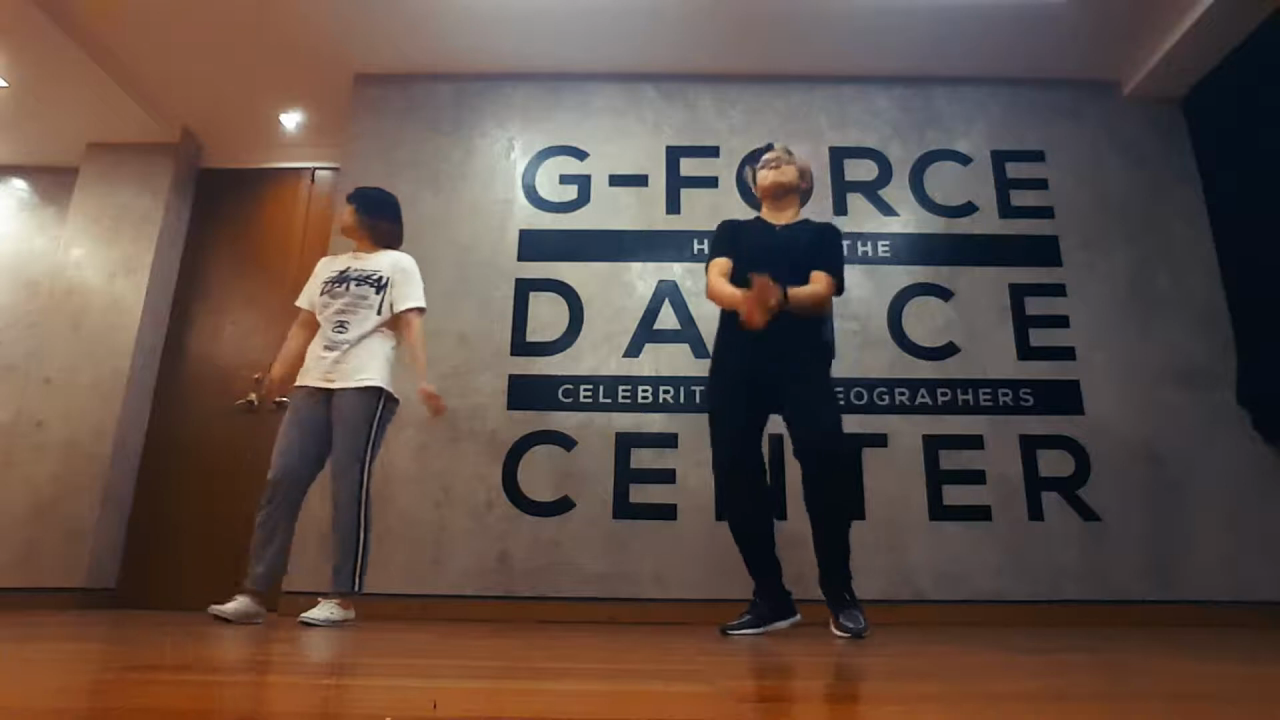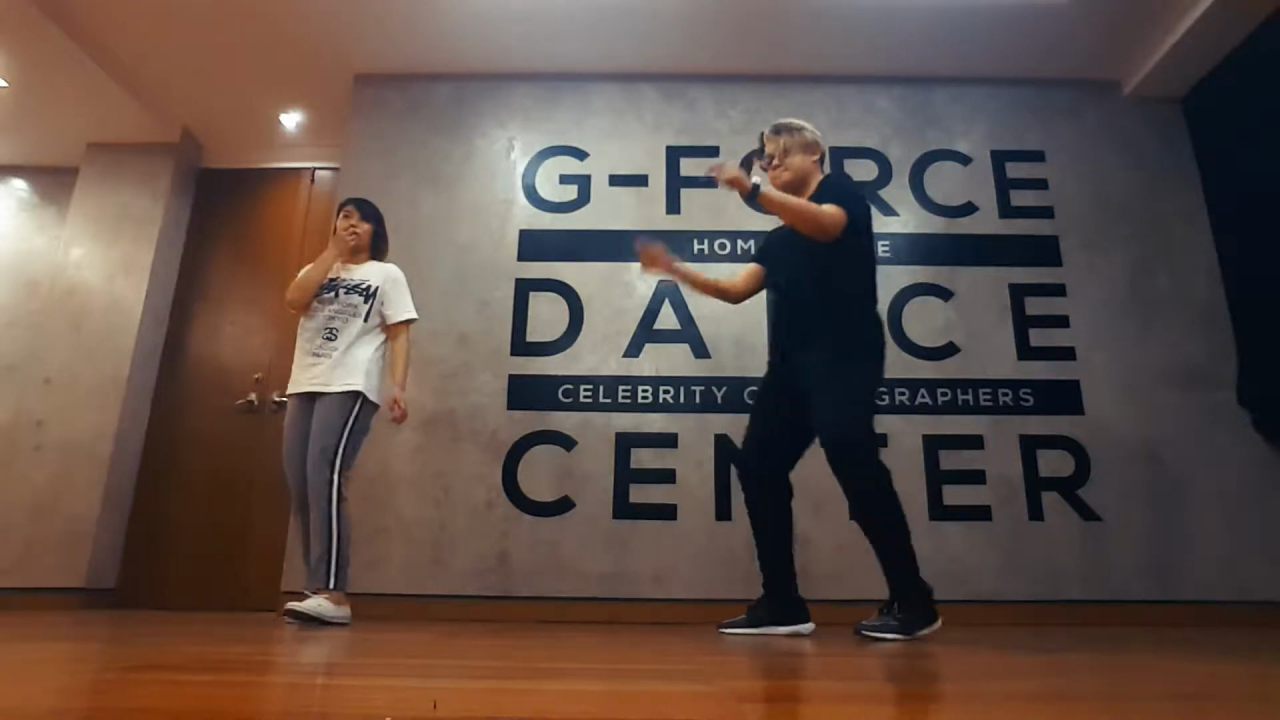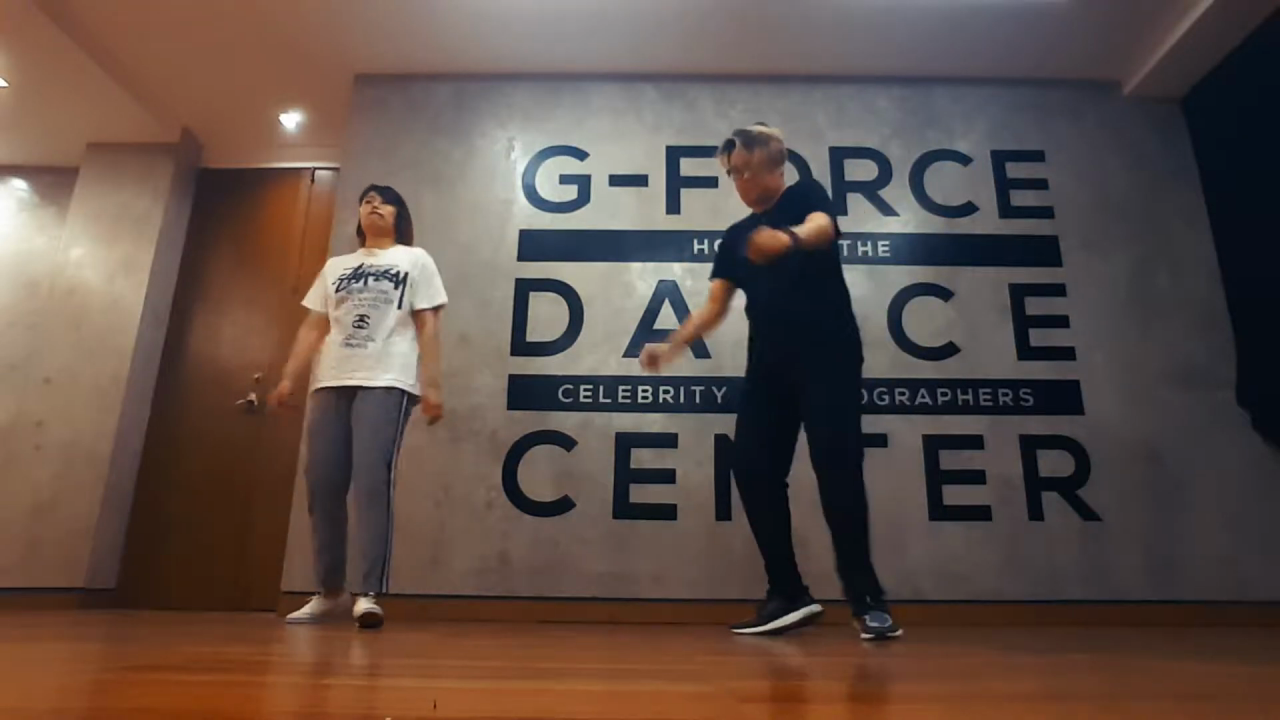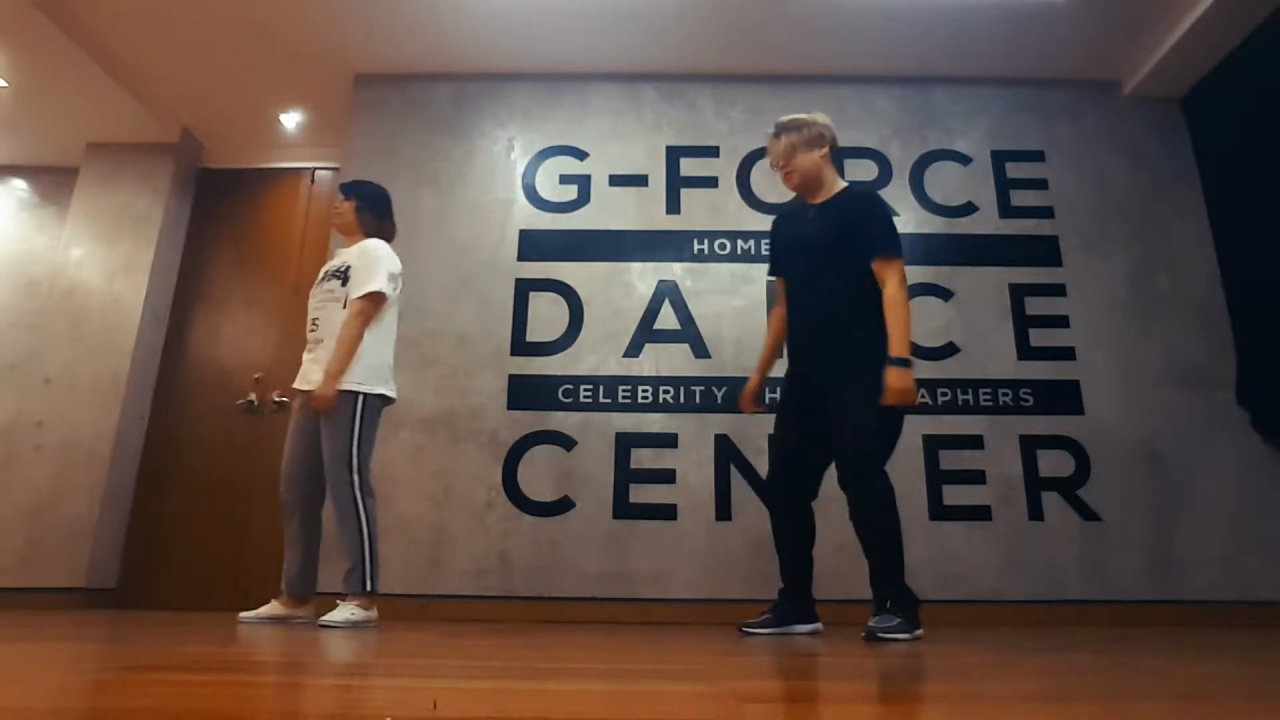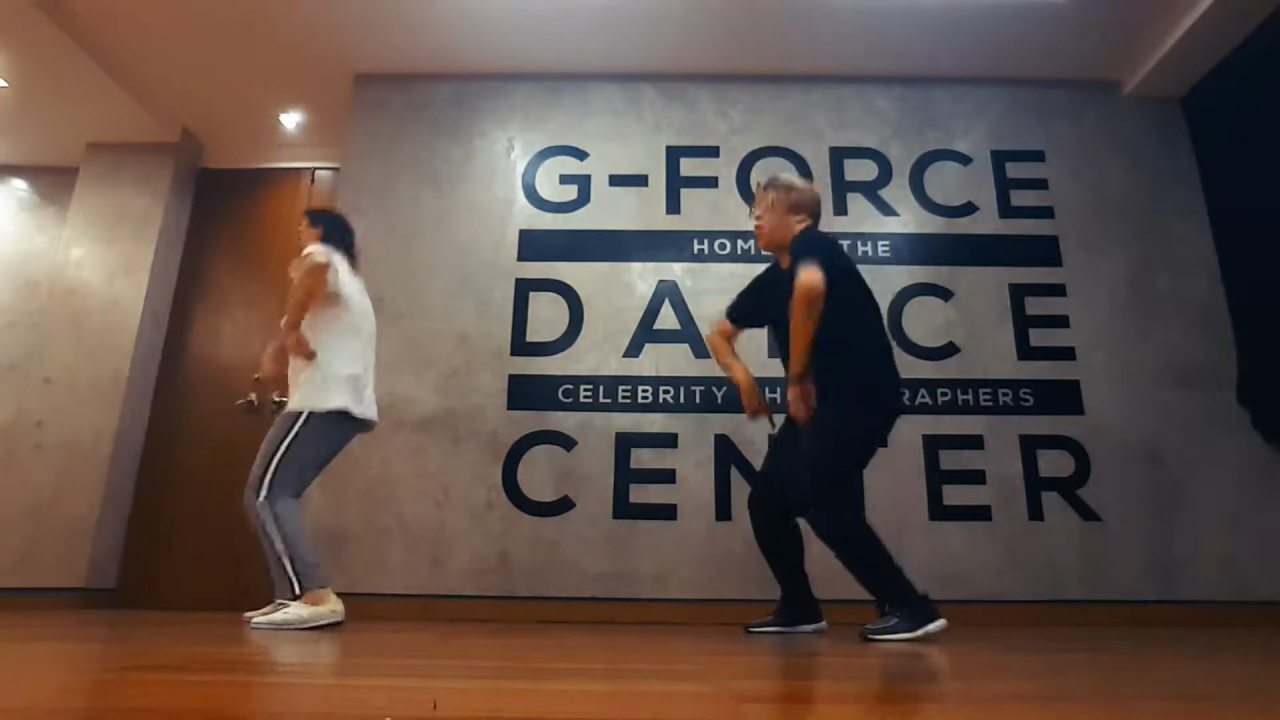
dt=1s
person 1, frame 1
left shoulder: (822, 234)
right shoulder: (732, 231)
left elbow: (822, 294)
right elbow: (714, 282)
left wrist: (782, 297)
right wrist: (744, 300)
left hip: (801, 357)
right hip: (736, 361)
left knee: (823, 447)
right knee: (734, 469)
left ankle: (838, 588)
right ankle: (771, 597)
person 1, frame 2
left shoulder: (839, 190)
right shoulder: (780, 237)
left elbow: (826, 224)
right elbow: (737, 289)
left wrist: (755, 192)
right wrist: (675, 269)
left hip: (845, 351)
right hip: (792, 357)
left knee: (852, 455)
right knee: (760, 466)
left ankle: (911, 601)
right ankle: (782, 603)
person 1, frame 3
left shoulder: (806, 196)
right shoulder: (738, 235)
left elbow: (823, 229)
right elbow: (715, 305)
left wrist: (788, 239)
right wrist: (673, 345)
left hip: (827, 352)
right hip: (769, 363)
left knee: (836, 464)
right knee: (754, 469)
left ankle: (866, 597)
right ankle: (787, 593)
person 1, frame 4
left shoulder: (862, 205)
right shoulder: (785, 223)
left elbow: (892, 280)
left wrist: (899, 359)
right wrist: (760, 372)
left hip: (858, 369)
right hip: (804, 372)
left knee: (861, 475)
right knee: (785, 484)
left ankle: (896, 604)
right ankle: (796, 603)
person 1, frame 5
left shoulder: (813, 247)
right shoulder: (768, 283)
left elbow: (809, 289)
right elbow: (719, 334)
left wrist: (800, 375)
right wrist: (742, 375)
left hip: (862, 396)
right hip: (815, 402)
left knee: (804, 483)
right knee: (767, 500)
left ankle: (908, 603)
right ankle: (798, 607)
person 2, frame 1
left shoulder: (399, 264)
right shoulder: (326, 267)
left elbow: (410, 323)
right elbow: (305, 325)
left wrist: (422, 379)
right wrist: (281, 366)
left hip: (366, 385)
right hip: (315, 383)
left knee: (350, 485)
right knee: (283, 480)
left ankle: (342, 598)
right ankle: (254, 593)
person 2, frame 2
left shoulder: (387, 275)
right shoulder: (316, 270)
left elbow: (399, 336)
right elbow: (294, 299)
left wrist: (397, 386)
right wrist: (333, 251)
left hip: (351, 387)
right hip: (304, 387)
left knee: (325, 477)
right knee: (302, 488)
left ankle: (331, 595)
right ankle: (322, 592)
person 2, frame 3
left shoulder: (415, 261)
right shoulder: (335, 267)
left elbow: (428, 325)
right elbow: (312, 324)
left wrist: (431, 385)
right wrist: (288, 376)
left hip: (386, 382)
right hip: (332, 381)
left knee: (374, 480)
right knee: (321, 482)
left ankle: (368, 594)
right ankle: (329, 588)
person 2, frame 4
left shoulder: (374, 252)
right shoulder: (334, 264)
left elbow: (361, 315)
left wrist: (332, 377)
right wrist: (306, 382)
left hip: (354, 385)
right hip: (316, 385)
left knee: (346, 477)
right knee: (297, 483)
left ankle: (360, 598)
right ankle: (295, 597)
person 2, frame 5
left shoulder: (319, 259)
right shoulder: (341, 284)
left elbow: (316, 269)
left wrist: (289, 331)
right wrist: (281, 354)
left hip: (324, 401)
right hip: (341, 402)
left knee: (267, 496)
right knee: (273, 495)
left ankle: (315, 598)
right ankle: (293, 595)
